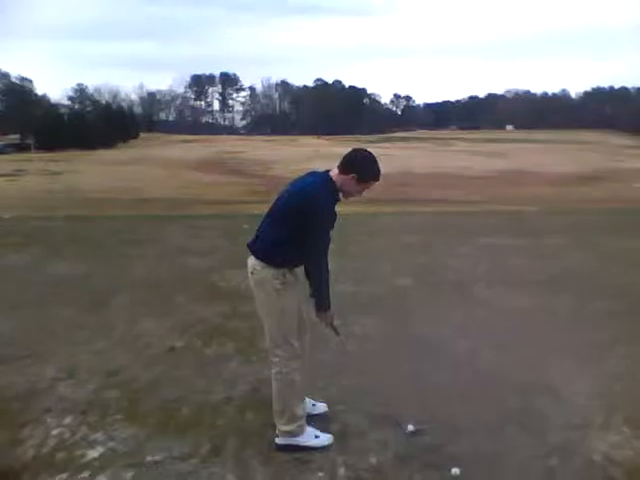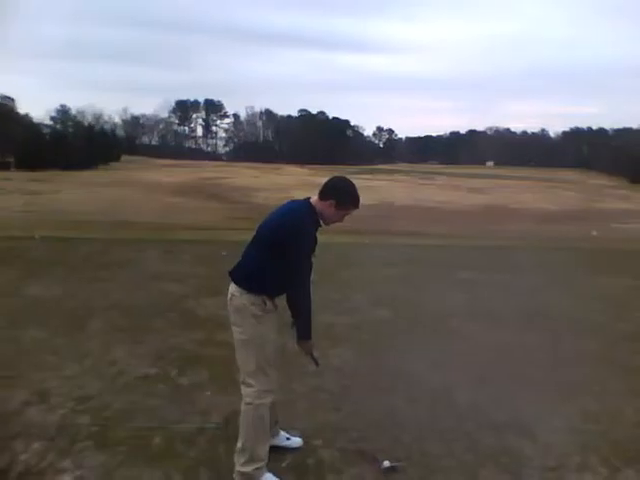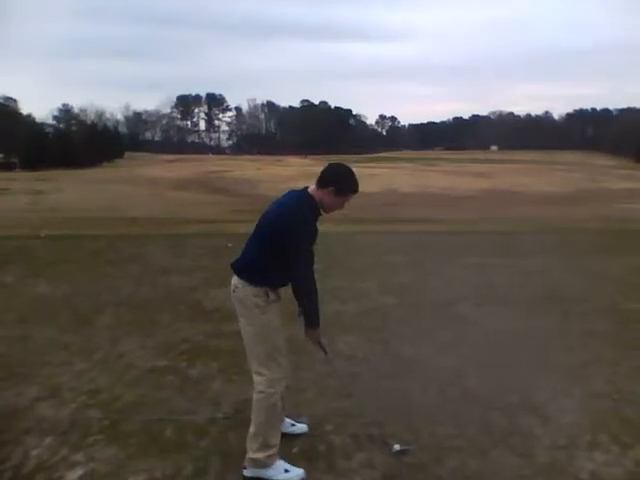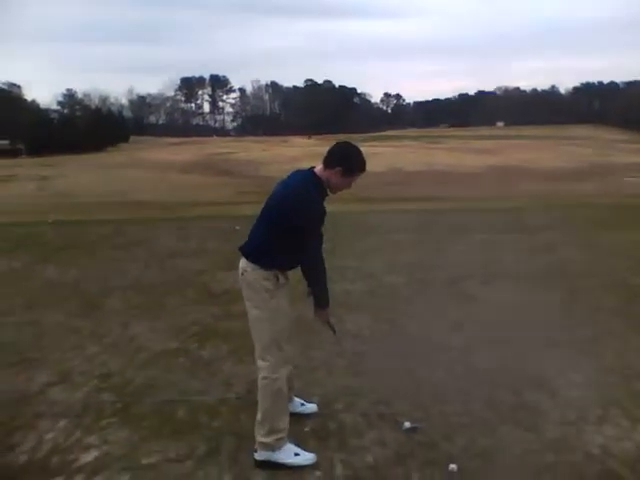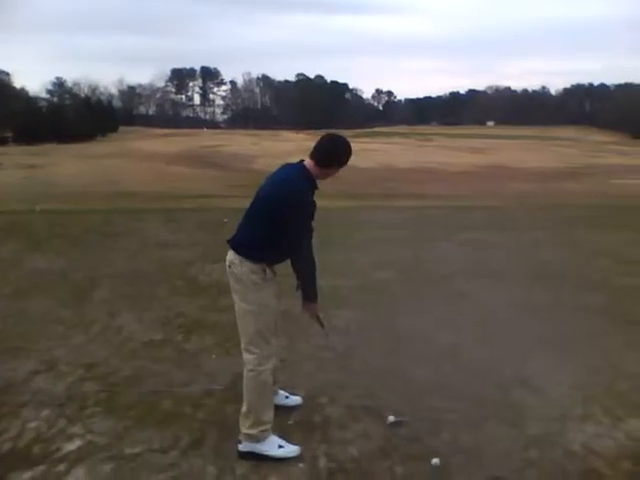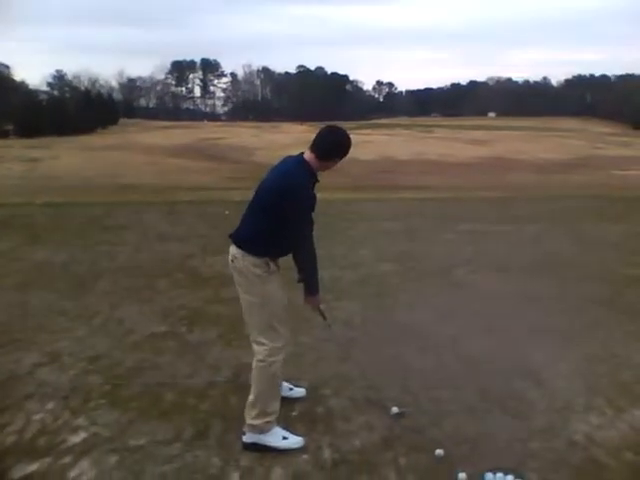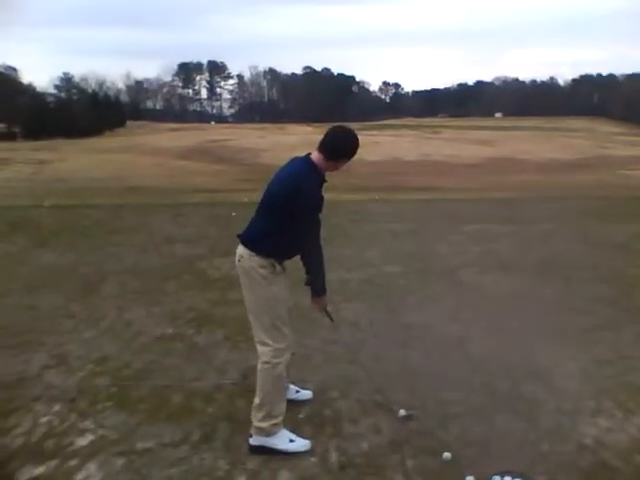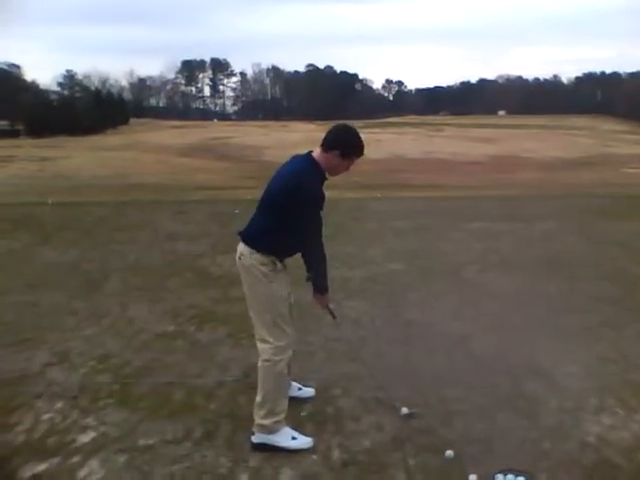
dt=0.5s
person 1, frame 1
left shoulder: (316, 182)
right shoulder: (319, 200)
right elbow: (317, 257)
left wrist: (316, 295)
right wrist: (323, 304)
left hip: (284, 264)
right hip: (271, 271)
left knee: (299, 335)
right knee: (287, 352)
left ankle: (294, 400)
right ankle: (290, 431)
person 1, frame 2
left shoulder: (297, 211)
right shoulder: (301, 227)
right elbow: (299, 283)
left wrist: (297, 321)
right wrist: (304, 334)
left hip: (254, 294)
right hip: (251, 300)
left knee: (265, 375)
right knee: (258, 385)
left ankle: (268, 431)
person 1, frame 3
left shoulder: (296, 202)
right shoulder: (299, 217)
left elbow: (295, 267)
right elbow: (302, 273)
left wrist: (305, 309)
right wrist: (312, 322)
left hip: (257, 285)
right hip: (255, 291)
left knee: (271, 363)
right knee: (271, 373)
left ankle: (273, 419)
person 1, frame 4
left shoulder: (302, 181)
right shoulder: (306, 198)
right elbow: (311, 254)
left wrist: (313, 288)
right wrist: (322, 302)
left hip: (266, 268)
right hip: (263, 275)
left knee: (280, 345)
right knee: (273, 357)
left ankle: (283, 399)
right ankle: (270, 445)
person 1, frame 5
left shoulder: (291, 174)
right shoulder: (298, 193)
right elbow: (301, 248)
left wrist: (303, 283)
right wrist: (310, 295)
left hip: (252, 260)
right hip: (251, 267)
left knee: (266, 337)
right knee: (260, 350)
left ankle: (267, 392)
right ankle: (254, 437)
person 1, frame 6
left shoulder: (291, 167)
right shoulder: (298, 185)
right elbow: (302, 240)
left wrist: (304, 276)
right wrist: (312, 287)
left hip: (254, 253)
right hip: (254, 261)
left knee: (271, 331)
right knee: (271, 342)
left ankle: (272, 384)
right ankle: (258, 428)
person 1, frame 7
left shoulder: (299, 167)
right shoulder: (306, 186)
right elbow: (309, 241)
left wrist: (312, 278)
right wrist: (318, 288)
left hip: (261, 255)
right hip: (261, 262)
left knee: (278, 330)
right knee: (275, 344)
left ankle: (277, 386)
right ankle: (265, 431)
person 1, frame 8
left shoulder: (301, 165)
right shoulder: (306, 183)
left elbow: (304, 234)
right elbow: (311, 239)
left wrist: (313, 275)
right wrist: (320, 286)
left hip: (264, 253)
right hip: (261, 260)
left knee: (282, 323)
right knee: (276, 341)
left ankle: (280, 384)
right ankle: (267, 428)
